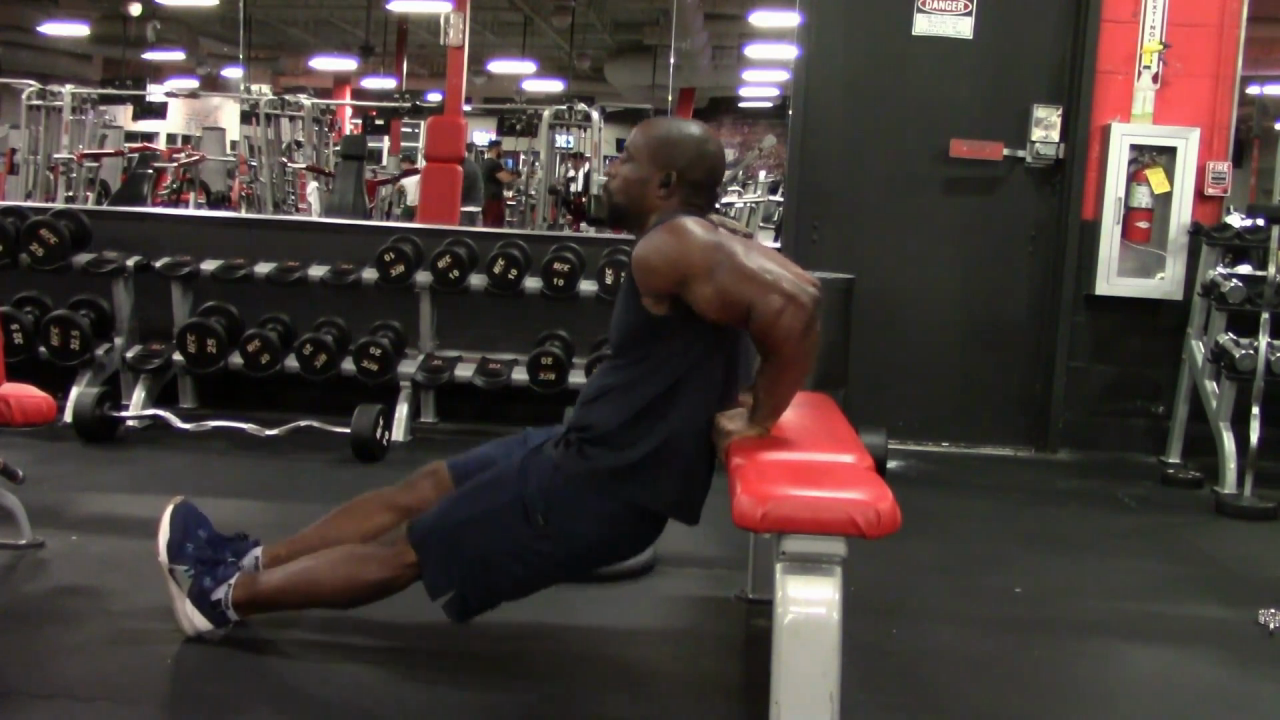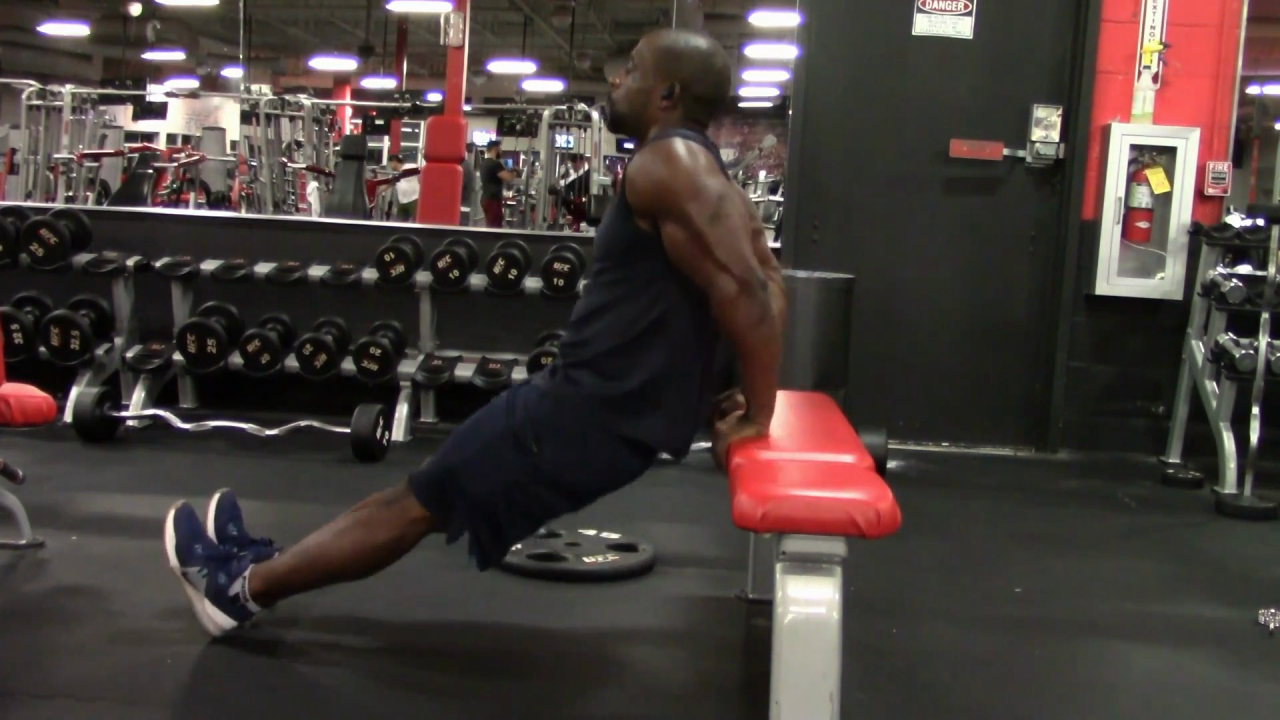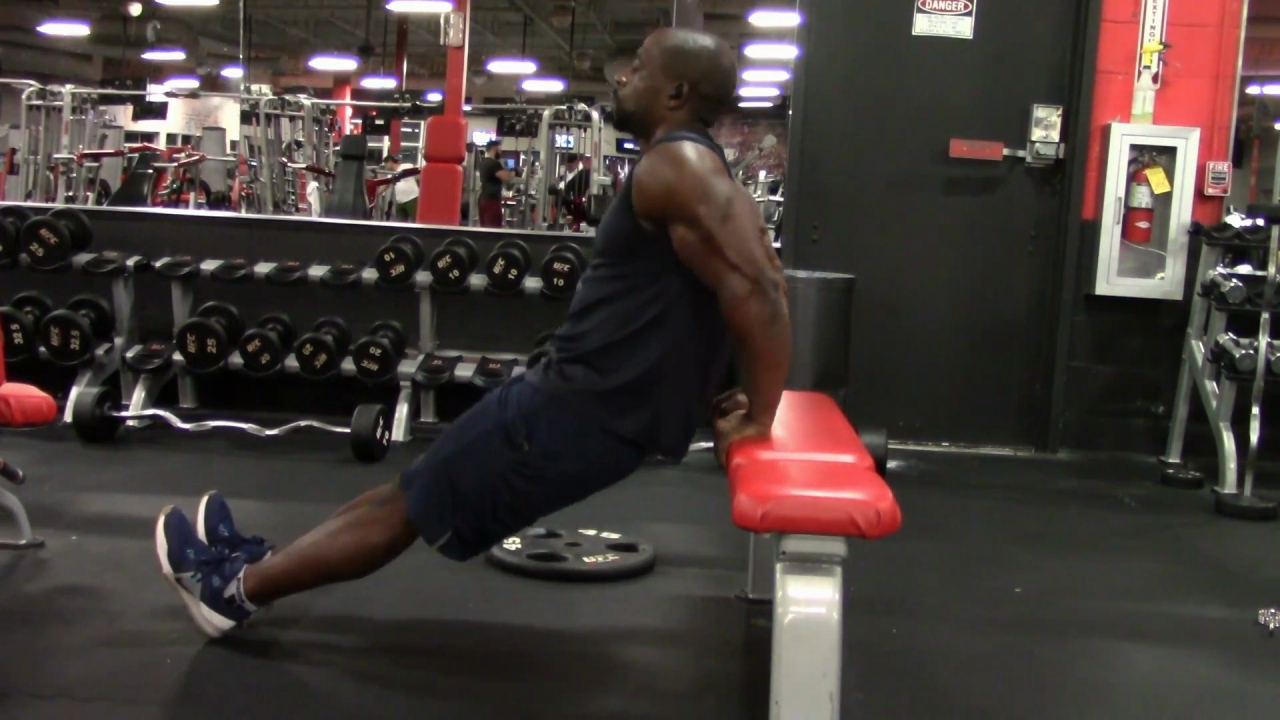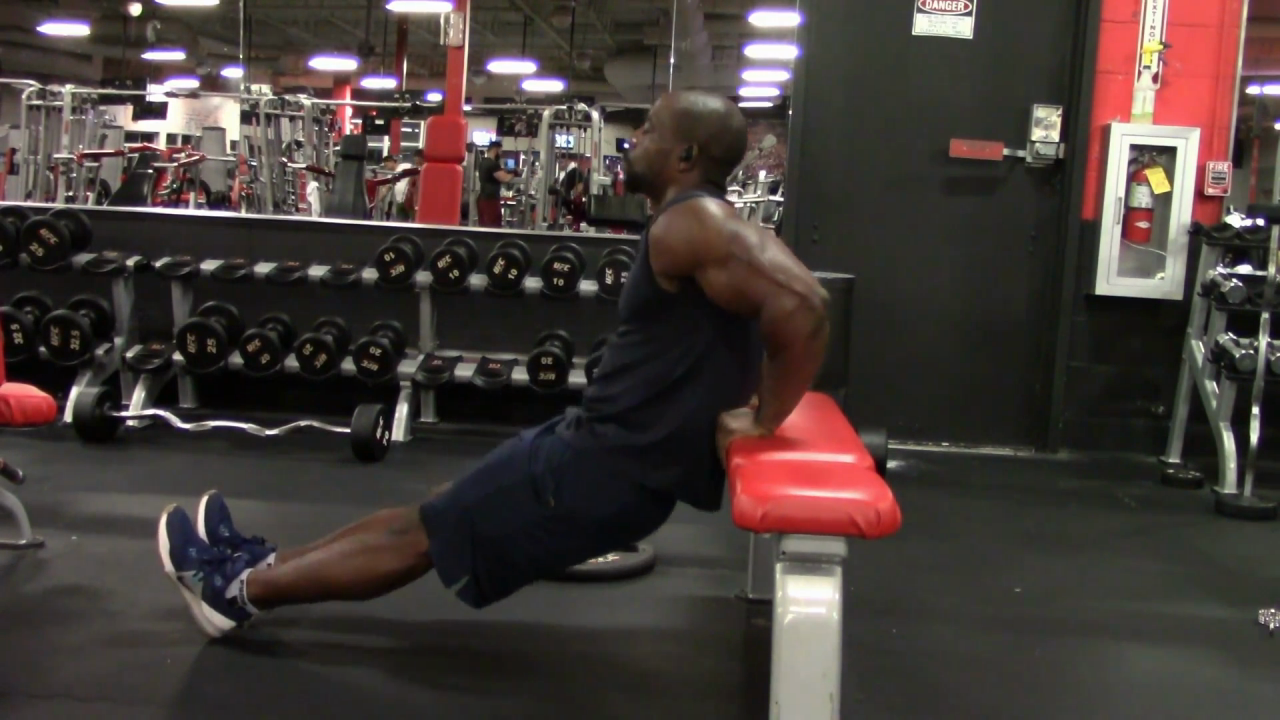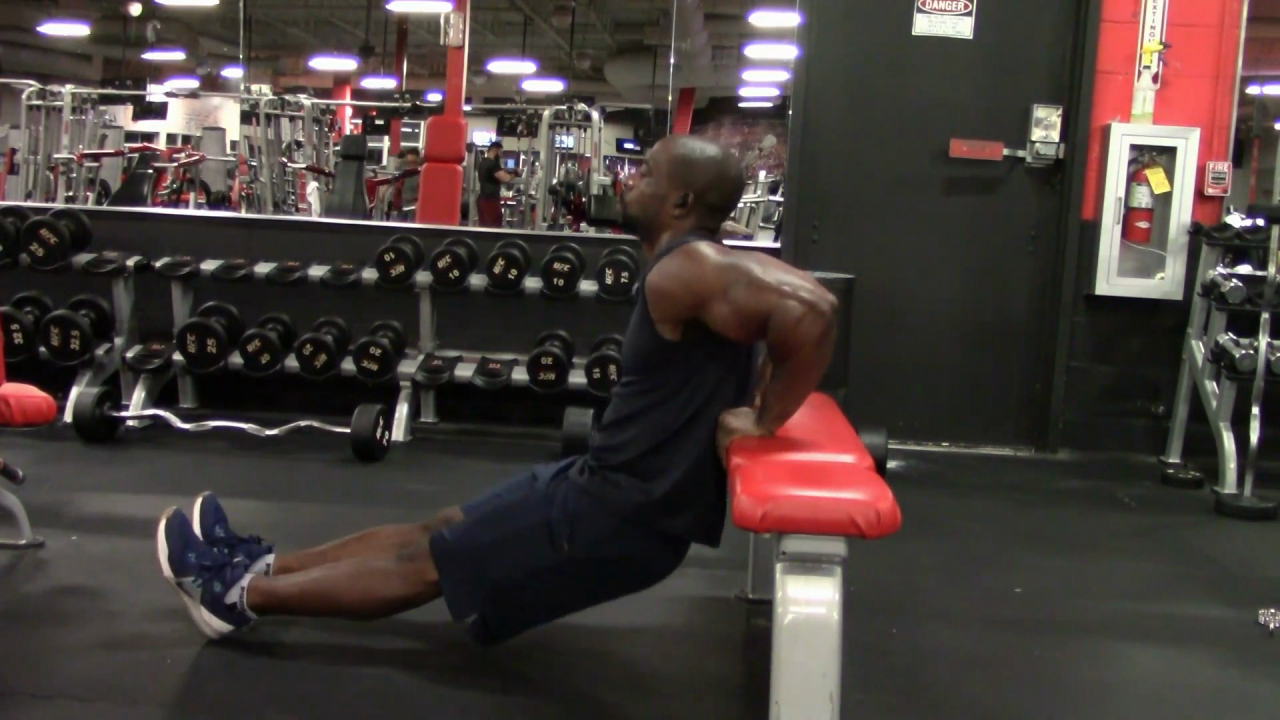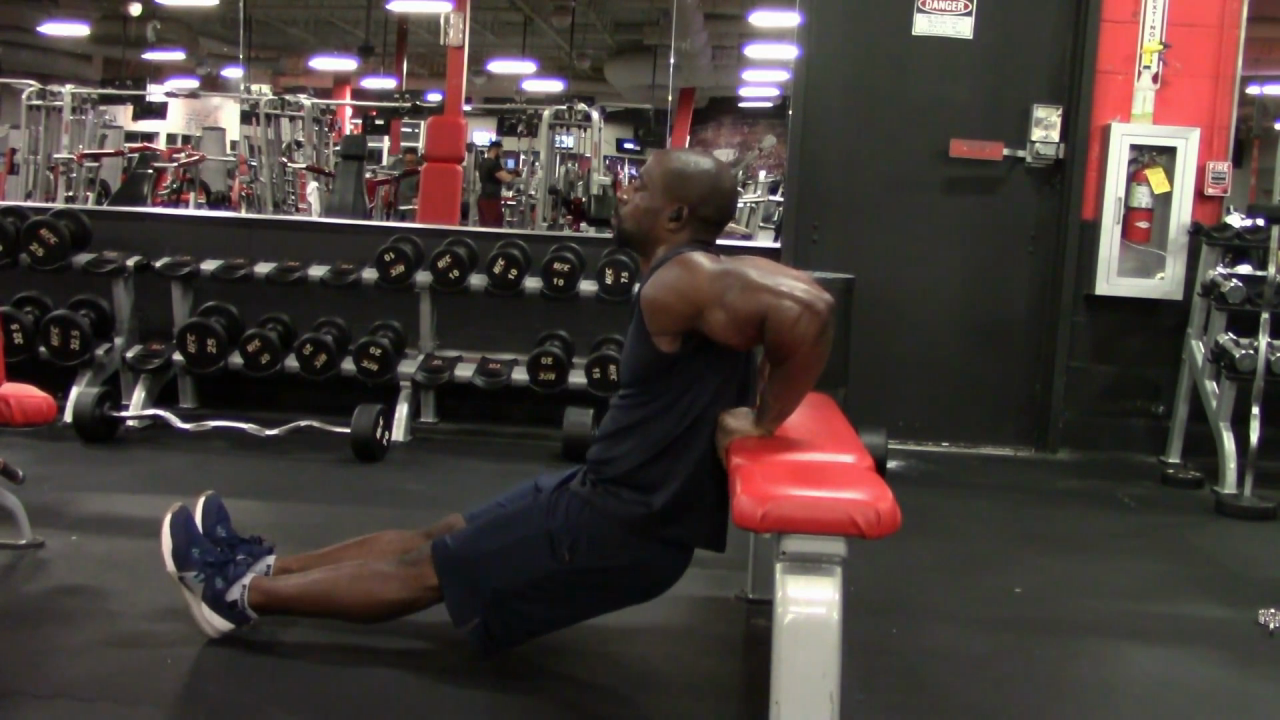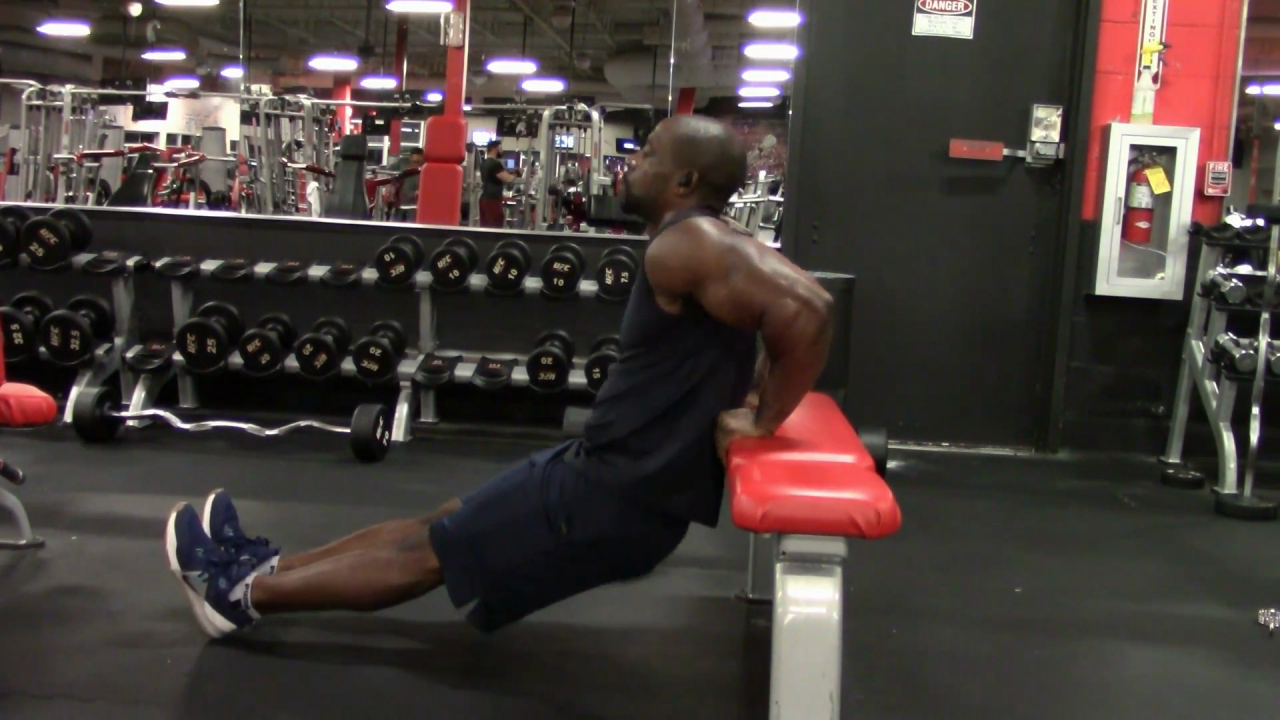
dt=0.4s
person 1, frame 1
left shoulder: (672, 245)
right shoulder: (700, 241)
left elbow: (793, 308)
right elbow: (802, 288)
left wrist: (761, 420)
right wrist: (752, 399)
left hip: (602, 487)
right hip: (596, 454)
left knee: (406, 545)
right knee: (424, 489)
left ankle: (223, 595)
right ankle: (249, 559)
person 1, frame 2
left shoulder: (669, 164)
right shoulder: (694, 170)
left elbow: (744, 293)
right elbow: (766, 280)
left wrist: (758, 420)
right wrist: (747, 399)
left hip: (593, 412)
right hip: (604, 398)
left knee: (419, 505)
right knee: (430, 490)
left ankle: (243, 588)
right ankle: (265, 565)
person 1, frame 3
left shoulder: (676, 166)
right shoulder: (695, 172)
left elbow: (757, 290)
right elbow: (752, 281)
left wrist: (758, 419)
right wrist: (741, 395)
left hip: (586, 410)
right hip: (590, 393)
left knee: (410, 503)
right knee: (419, 486)
left ankle: (235, 589)
right ankle: (258, 561)
person 1, frame 4
left shoulder: (690, 225)
right shoulder: (703, 225)
left elbow: (802, 305)
right elbow: (781, 305)
left wrist: (764, 421)
right wrist: (750, 398)
left hip: (616, 467)
right hip: (609, 443)
left knee: (425, 536)
right knee: (437, 511)
left ankle: (238, 589)
right ankle: (265, 562)
person 1, frame 5
left shoulder: (685, 271)
right shoulder: (702, 266)
left elbow: (812, 311)
right elbow: (789, 310)
left wrist: (764, 421)
right wrist: (756, 403)
left hip: (626, 513)
right hip: (616, 482)
left knee: (431, 563)
right knee: (441, 529)
left ankle: (238, 594)
right ankle: (263, 565)
person 1, frame 6
left shoulder: (679, 283)
right shoulder: (702, 276)
left elbow: (807, 311)
right elbow: (793, 296)
left wrist: (762, 423)
right wrist: (755, 405)
left hip: (628, 525)
right hip: (617, 491)
left knee: (431, 570)
right knee: (442, 535)
left ankle: (240, 593)
right ankle: (263, 566)
person 1, frame 7
left shoulder: (686, 244)
right shoulder: (704, 243)
left elbow: (805, 310)
right elbow: (789, 308)
left wrist: (764, 423)
right wrist: (753, 400)
left hip: (622, 494)
right hip: (612, 467)
left knee: (432, 554)
right knee: (442, 523)
left ankle: (241, 593)
right ankle: (270, 567)
